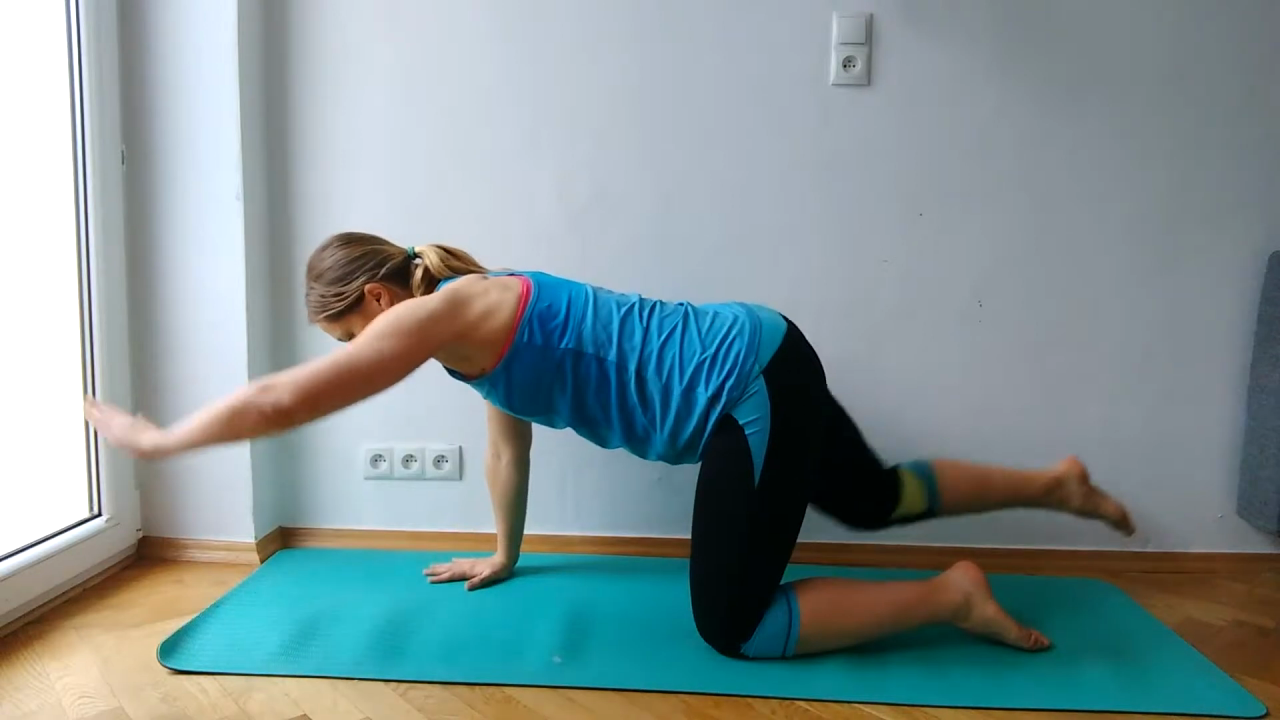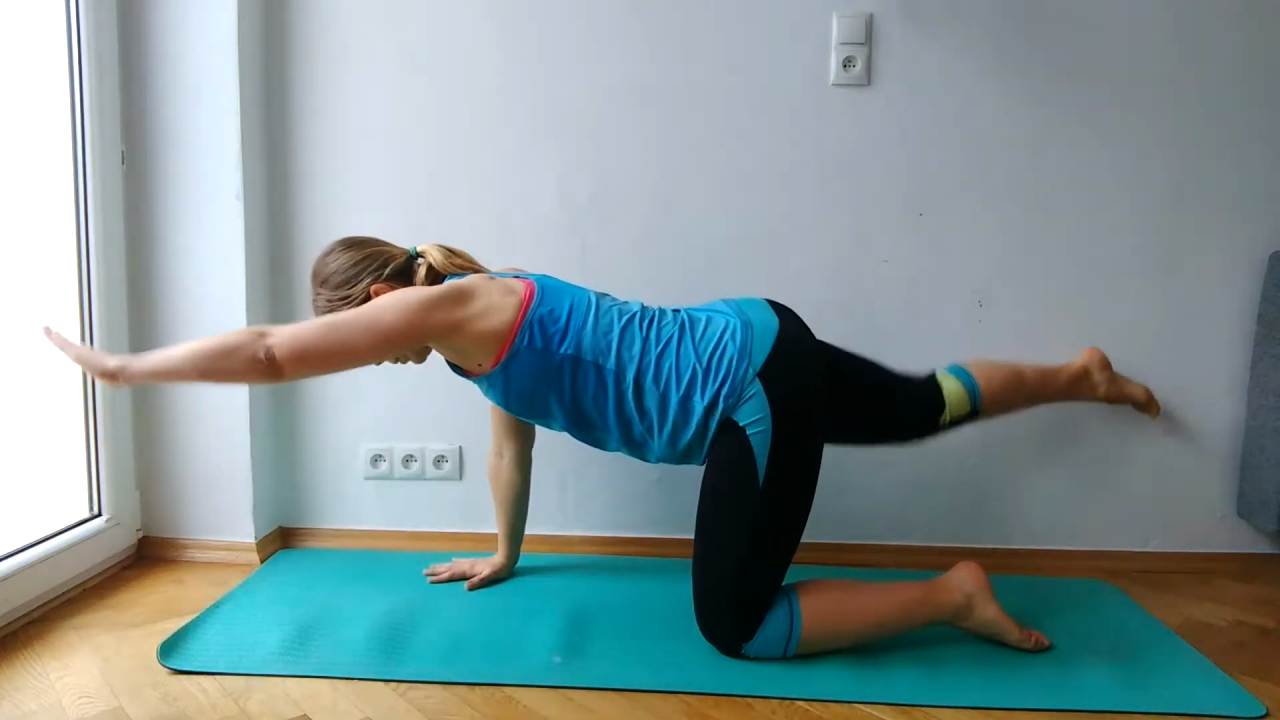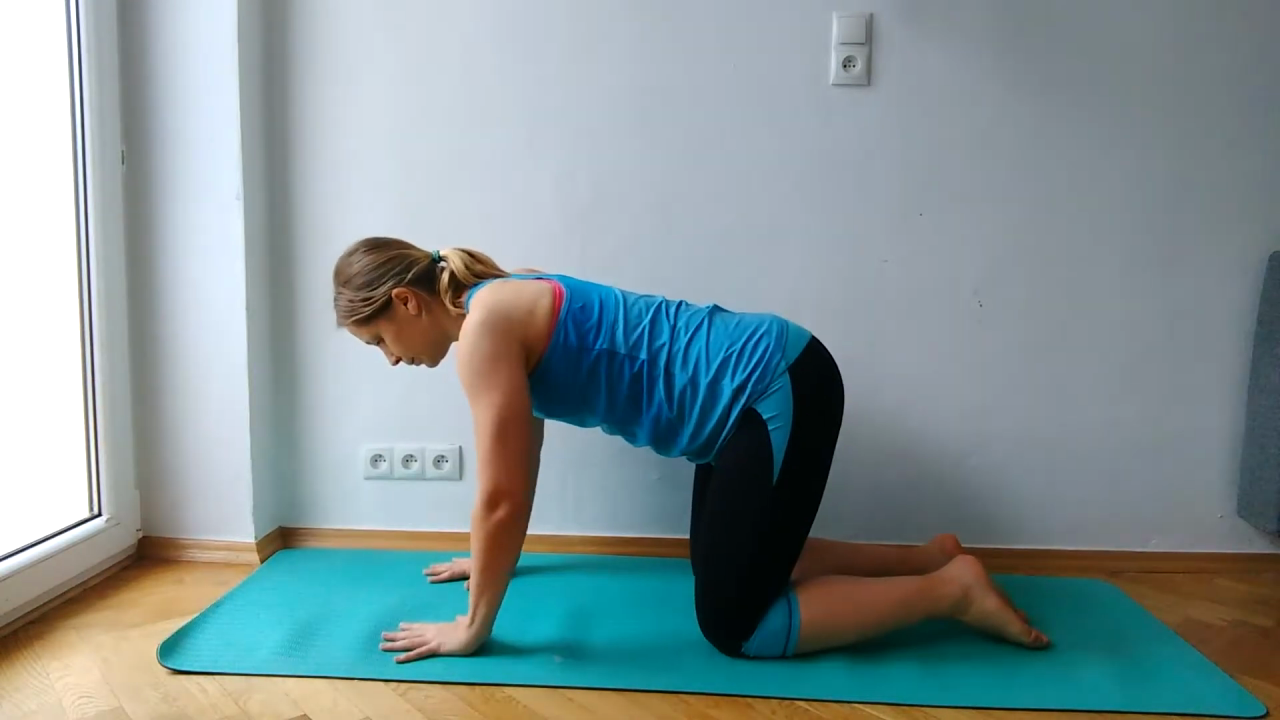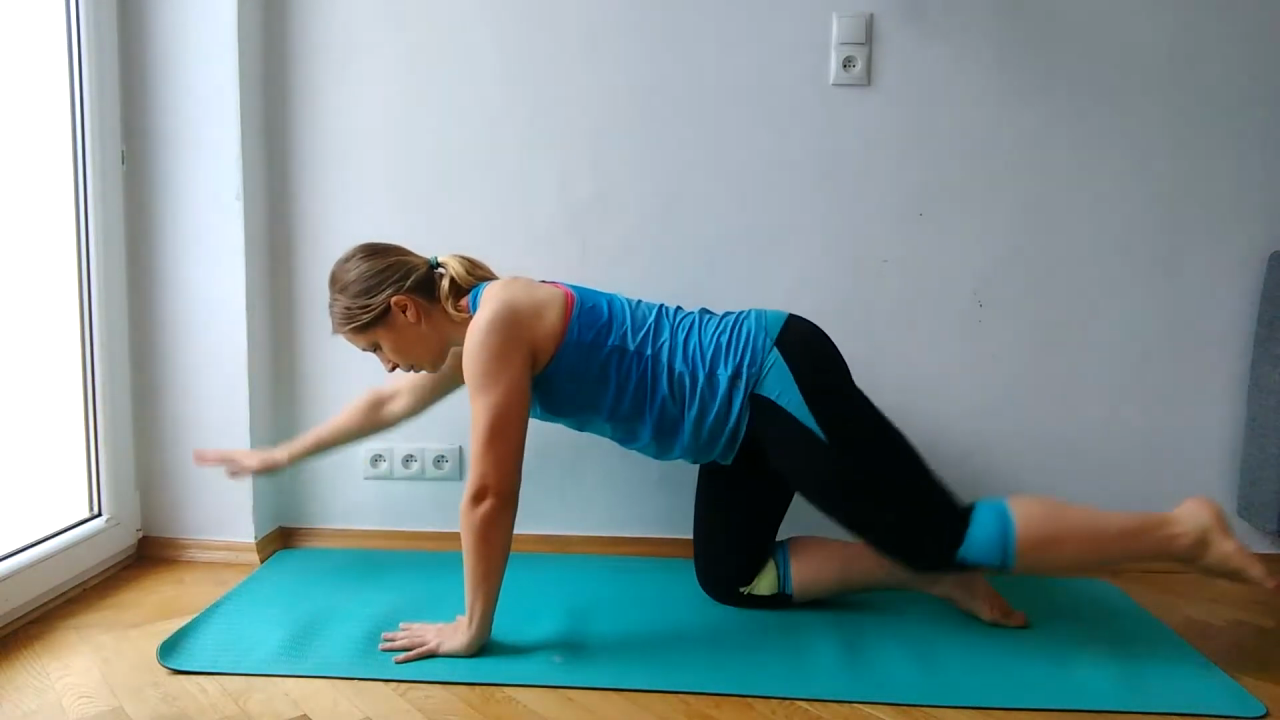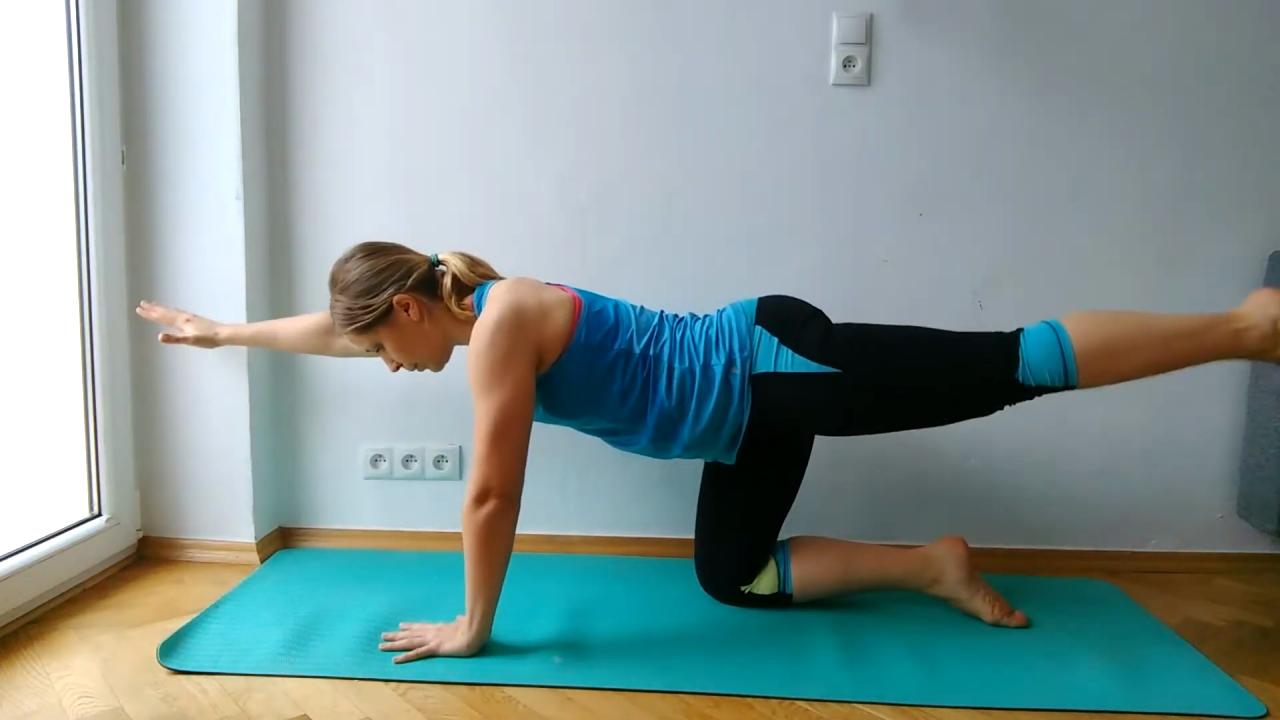
dt=1s
person 1, frame 1
left shoulder: (441, 314)
right shoulder: (475, 314)
left elbow: (284, 400)
right elbow: (508, 443)
left wrist: (158, 439)
right wrist: (501, 555)
left hip: (748, 391)
right hip: (756, 365)
left knee: (733, 625)
right knee: (868, 500)
left ankle: (948, 594)
right ankle: (1055, 486)
person 1, frame 2
left shoulder: (448, 306)
right shoulder: (481, 311)
left elbow: (268, 353)
right elbow: (511, 439)
left wrist: (122, 366)
right wrist: (501, 555)
left hip: (752, 387)
right hip: (757, 353)
left knee: (735, 624)
right knee: (919, 405)
left ankle: (952, 594)
right ankle: (1082, 375)
person 1, frame 3
left shoulder: (482, 327)
right shoulder: (504, 306)
left elbow: (502, 496)
right elbow: (524, 453)
left wrist: (472, 627)
right wrist: (492, 557)
left hip: (776, 390)
right hip: (756, 388)
left knee: (732, 624)
right knee: (736, 566)
left ankle: (952, 589)
right ankle: (928, 558)
person 1, frame 4
left shoulder: (492, 326)
right shoulder: (478, 322)
left elbow: (489, 496)
right elbow: (393, 405)
left wrist: (471, 627)
right wrist: (279, 454)
left hip: (773, 376)
right hip: (746, 398)
left knee: (937, 533)
right knee: (730, 578)
left ankle: (1179, 530)
right ankle: (954, 566)
person 1, frame 5
left shoulder: (499, 325)
right shoulder: (460, 309)
left elbow: (491, 496)
right elbow: (336, 325)
left wrist: (471, 628)
right wrist: (220, 331)
left hip: (775, 363)
right hip: (753, 402)
left knee: (1010, 364)
right knee: (732, 578)
right ankle: (932, 566)
